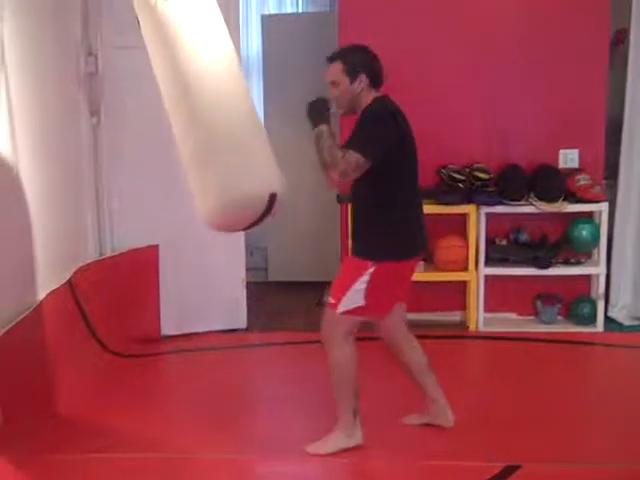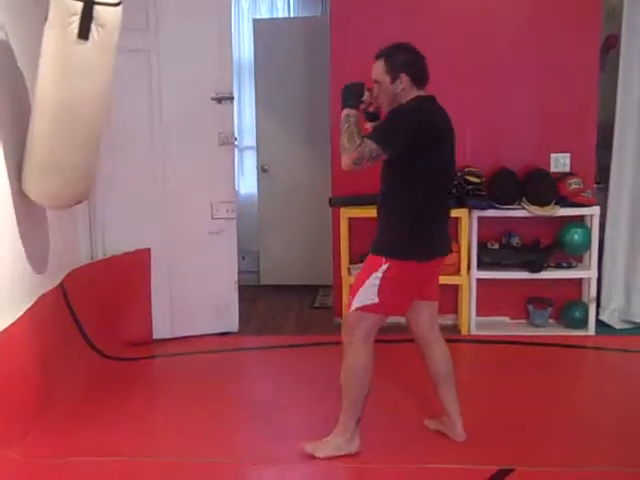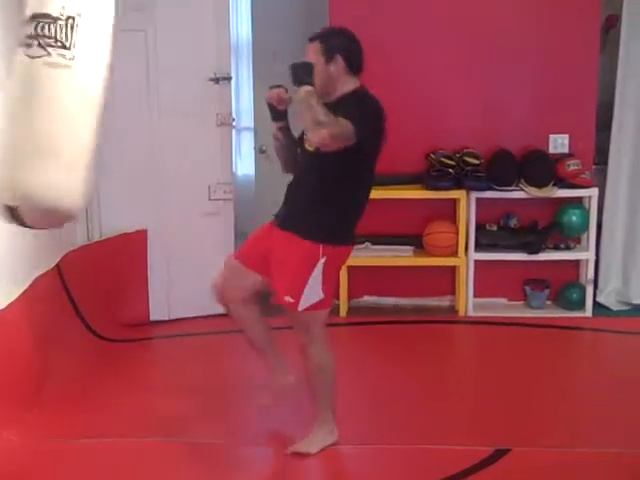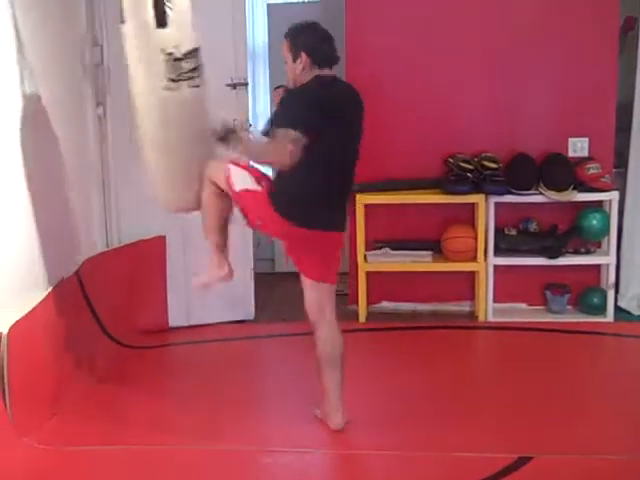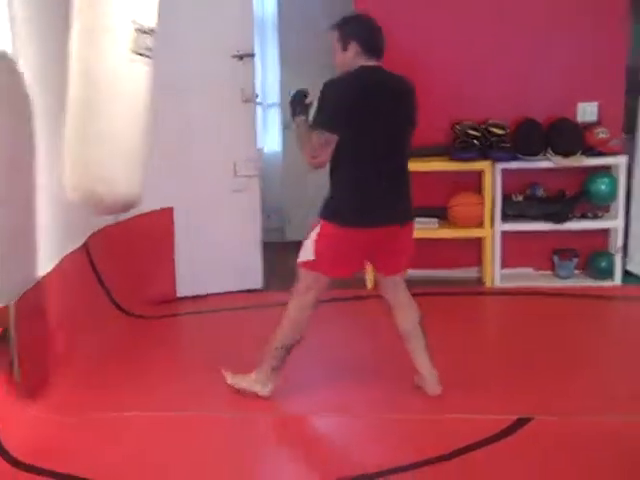
dt=1s
person 1, frame 1
left shoulder: (378, 118)
right shoulder: (380, 116)
left elbow: (339, 174)
right elbow: (350, 167)
left wrist: (320, 125)
right wrist: (325, 128)
left hip: (382, 248)
right hip: (394, 242)
left knee: (335, 330)
right knee: (391, 327)
left ankle: (347, 428)
right ankle: (438, 407)
person 1, frame 2
left shoulder: (409, 116)
right shoulder: (431, 115)
left elbow: (352, 159)
left wrist: (349, 110)
right wrist: (375, 119)
left hip: (401, 247)
right hip: (428, 244)
left knee: (356, 332)
right knee: (427, 331)
left ankle: (345, 434)
right ankle: (453, 420)
person 1, frame 3
left shoulder: (365, 109)
right shoulder: (327, 109)
left elbow: (325, 138)
right elbow: (293, 165)
left wrist: (305, 89)
right wrist: (279, 117)
left hip: (320, 239)
right hip: (287, 225)
left knee: (309, 329)
right knee: (231, 290)
left ankle: (326, 426)
right ankle: (279, 371)
person 1, frame 4
left shoulder: (302, 97)
right shoulder: (349, 96)
left elbow: (285, 156)
left wrist: (240, 143)
left hip: (285, 208)
right hip: (329, 222)
left knee: (215, 171)
right knee: (323, 313)
left ankle: (218, 262)
right ankle: (334, 410)
person 1, frame 5
left shoulder: (339, 90)
right shoulder: (403, 90)
left elbow: (317, 156)
left wrist: (300, 115)
left hip: (348, 215)
right hip: (396, 213)
left knee: (304, 293)
right knee: (396, 291)
left ankle: (264, 377)
right ankle: (428, 375)
